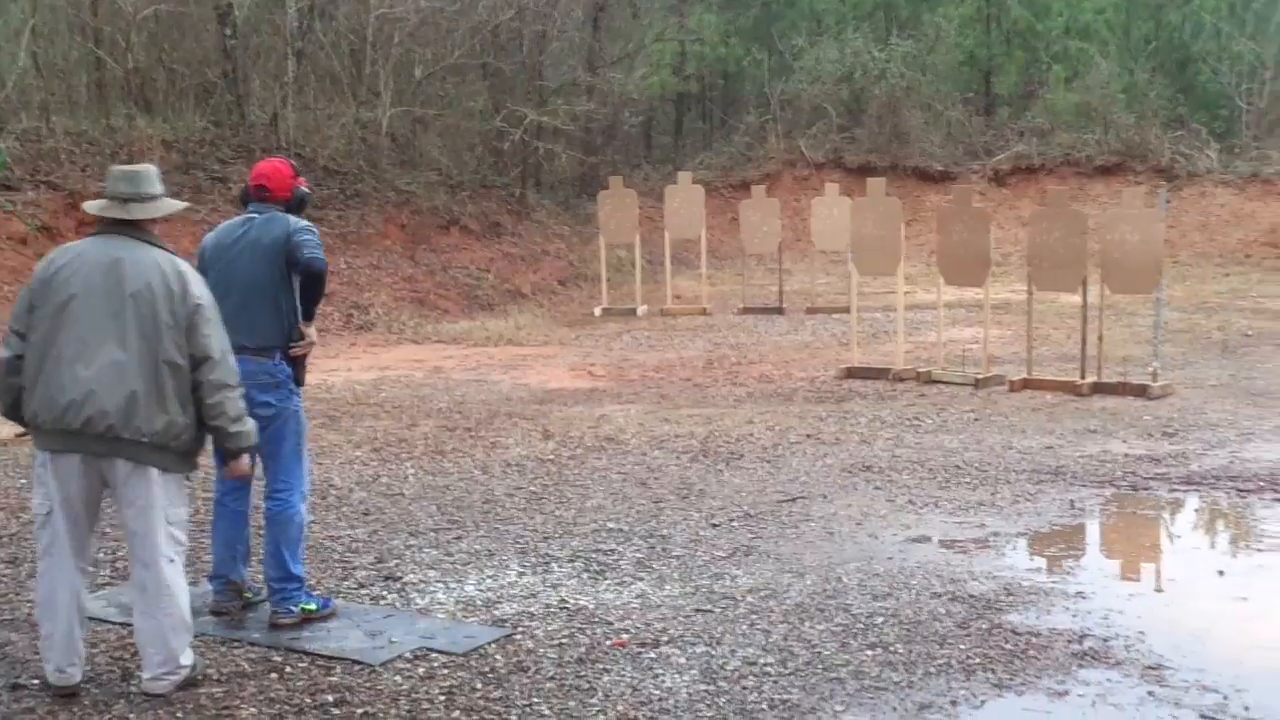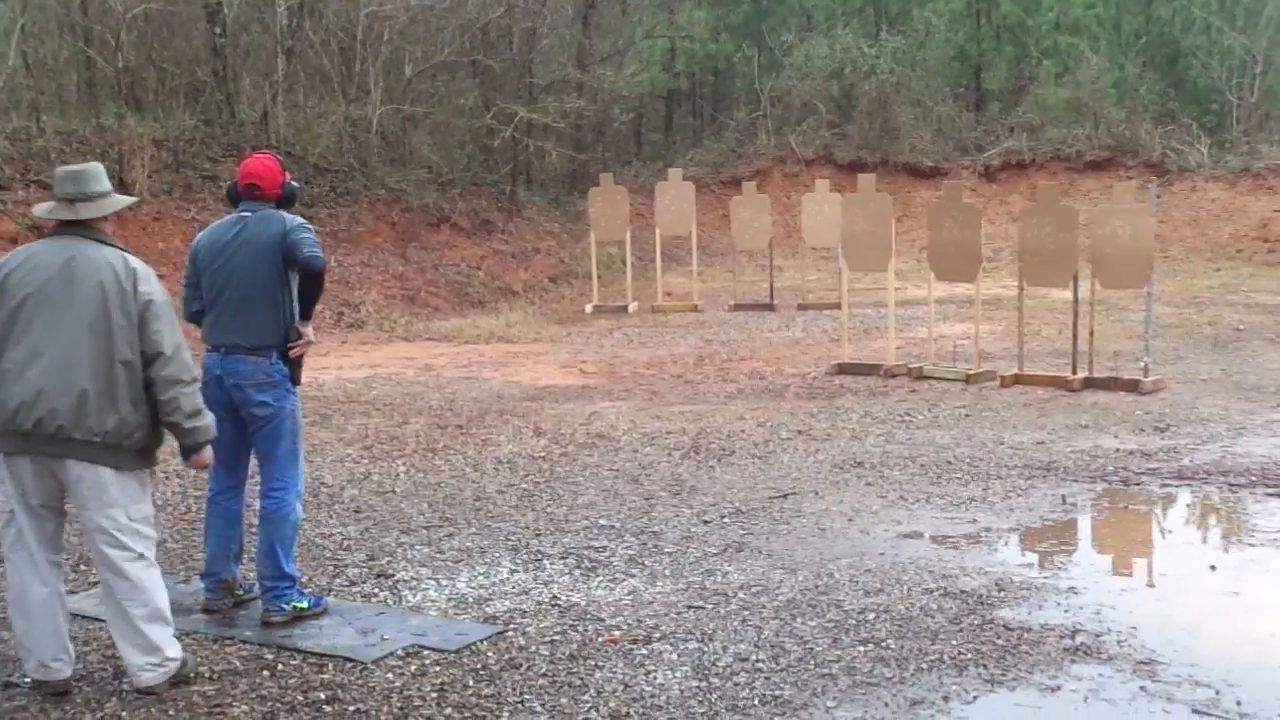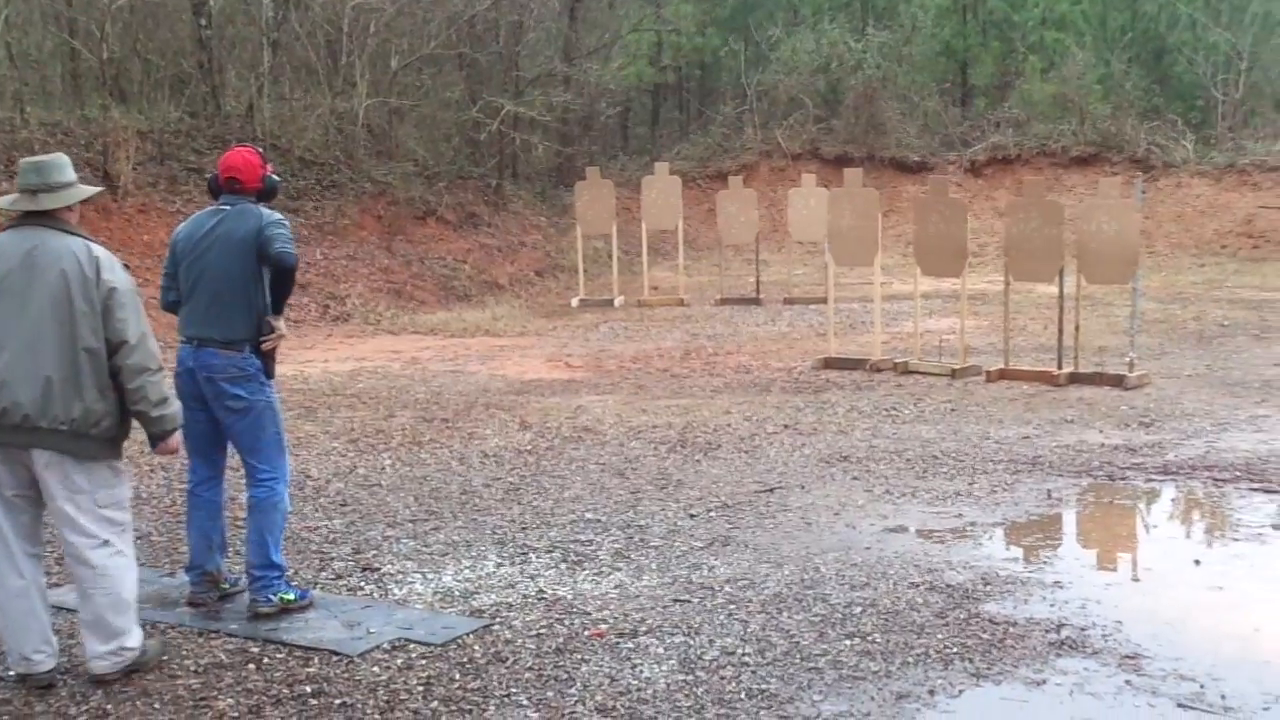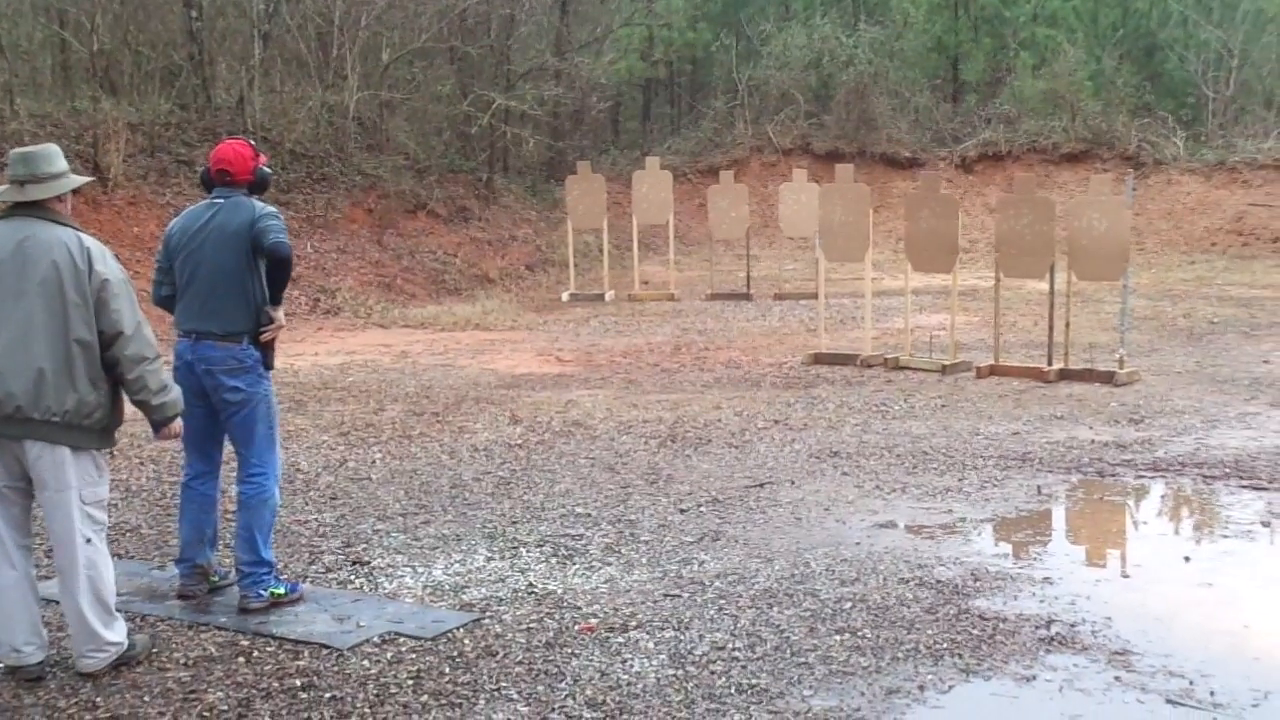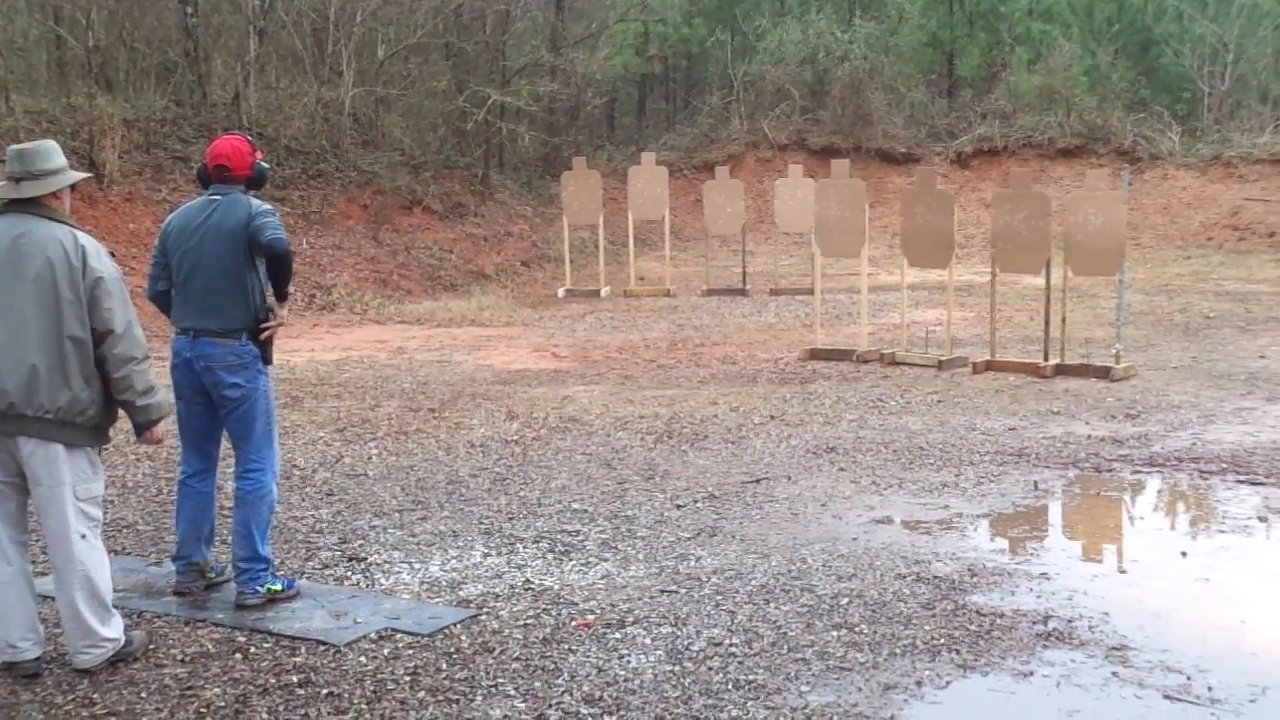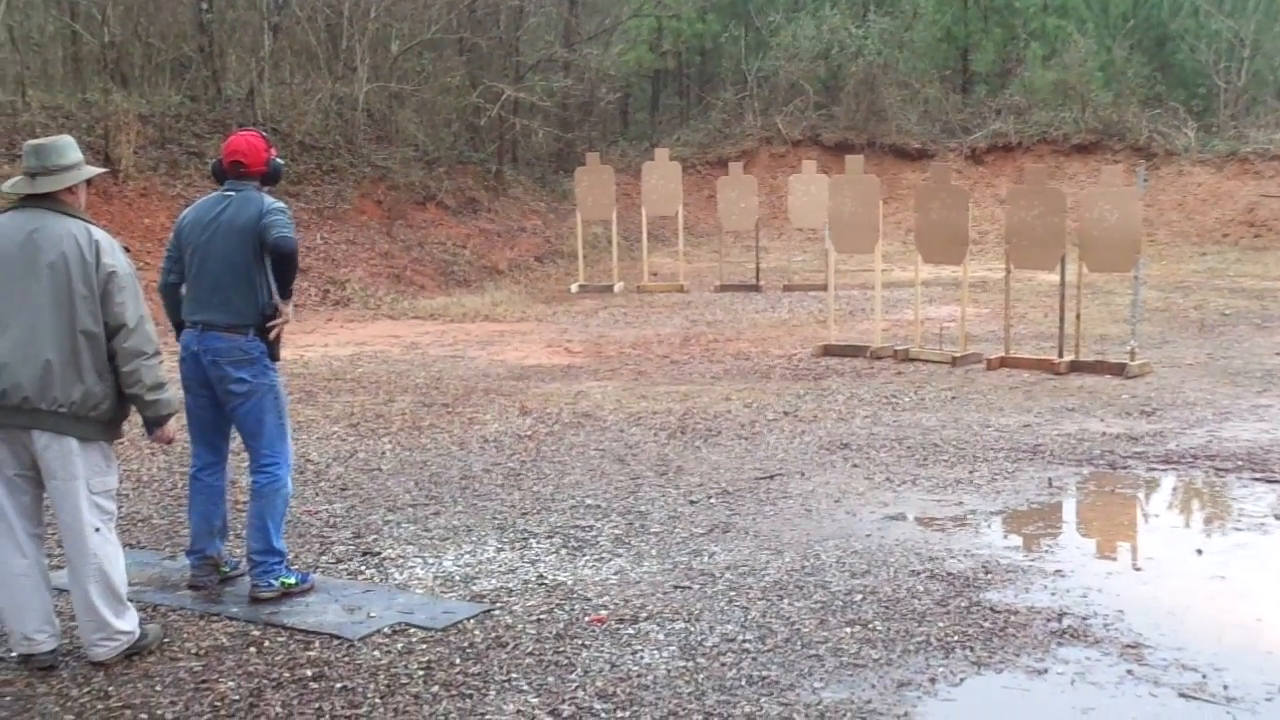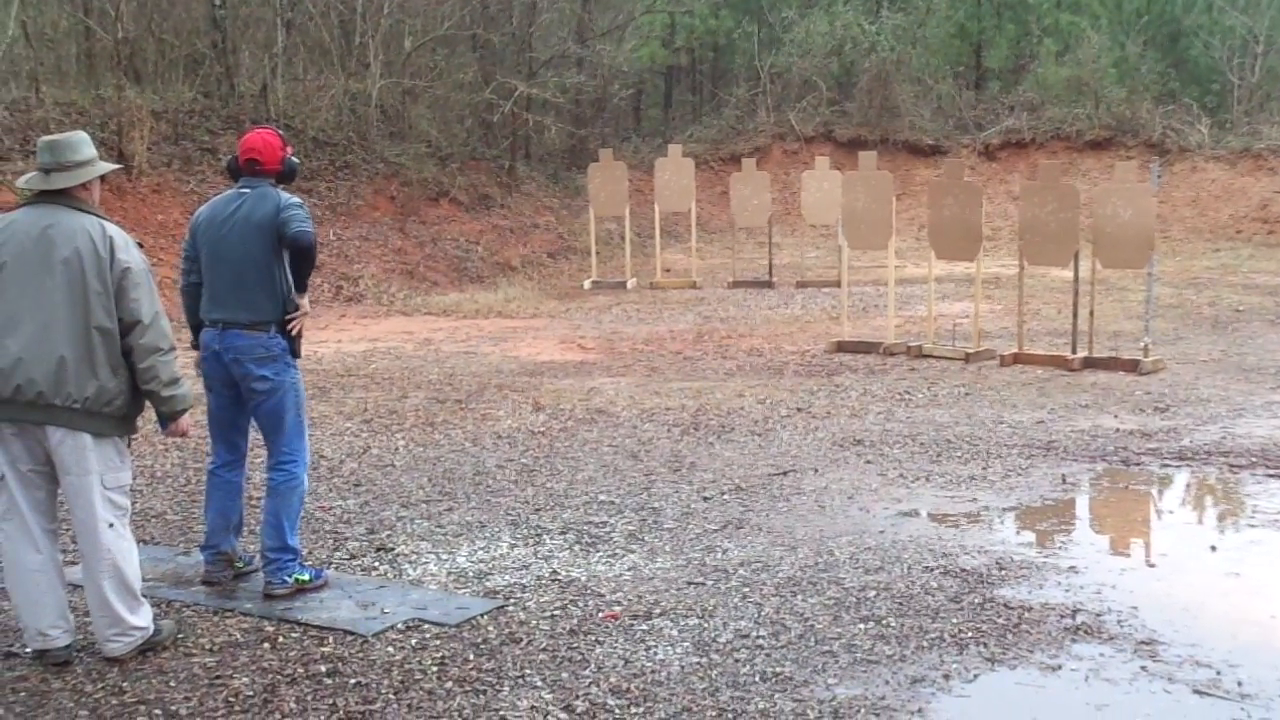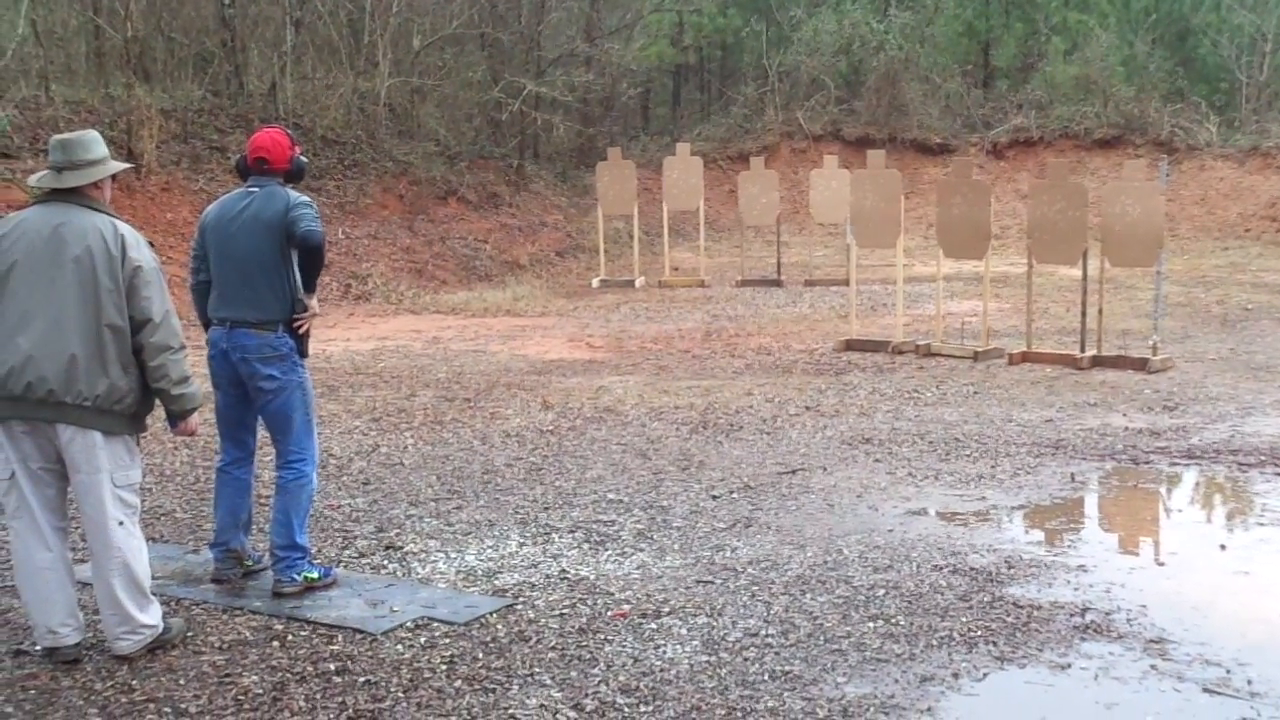
dt=0.3s
person 1, frame 1
left shoulder: (56, 264)
right shoulder: (177, 275)
right elbow: (213, 368)
right wrist: (235, 440)
left hip: (63, 432)
right hip: (147, 436)
left knee: (61, 554)
right knee: (156, 558)
left ankle: (62, 670)
right ankle: (166, 669)
person 1, frame 2
right shoulder: (130, 273)
right elbow: (169, 365)
right wrist: (195, 435)
right hip: (102, 436)
right knee: (126, 553)
left ankle: (49, 667)
right ankle: (155, 663)
person 1, frame 3
right shoulder: (94, 262)
right elbow: (134, 352)
right wrist: (161, 422)
right hip: (70, 425)
right knee: (101, 538)
right ankle: (114, 648)
person 1, frame 4
right shoulder: (86, 253)
right elbow: (130, 343)
right wrist: (162, 408)
right hip: (61, 417)
right knee: (79, 537)
right ankle: (99, 646)
person 1, frame 5
right shoulder: (81, 250)
right elbow: (120, 343)
right wrist: (145, 411)
right hip: (54, 412)
right knee: (73, 532)
right ankle: (96, 643)
person 1, frame 6
right shoulder: (94, 245)
right elbow: (132, 339)
right wrist: (156, 409)
right hip: (69, 407)
right knee: (88, 525)
right ankle: (111, 636)
person 1, frame 7
right shoulder: (108, 240)
right elbow: (146, 333)
right wrist: (171, 403)
right hip: (82, 402)
right knee: (102, 522)
left ankle: (47, 636)
right ankle: (125, 632)
person 1, frame 8
right shoulder: (119, 239)
right elbow: (157, 332)
right wrist: (181, 402)
right hip: (92, 400)
right knee: (111, 519)
left ankle: (57, 635)
right ankle: (134, 630)
person 2, frame 1
left shoulder: (215, 238)
right shoulder: (293, 229)
right elbow: (314, 265)
right wrist: (306, 320)
right hip: (269, 371)
left knee: (230, 484)
right knee: (286, 488)
left ankle: (227, 587)
right ankle: (287, 599)
person 2, frame 2
left shoulder: (206, 238)
right shoulder: (288, 226)
left elbow: (192, 310)
right elbow: (313, 265)
right wrist: (304, 319)
left hip: (215, 368)
right hip: (265, 371)
left knee: (224, 483)
right knee: (281, 486)
left ankle: (220, 585)
right ankle: (280, 597)
person 2, frame 3
left shoulder: (186, 229)
right shoulder: (265, 221)
left elbow: (169, 299)
right elbow: (285, 261)
right wrist: (275, 313)
left hip: (190, 360)
right hip: (239, 364)
left knee: (204, 475)
right knee: (268, 475)
left ankle: (205, 579)
right ankle: (268, 587)
person 2, frame 4
left shoulder: (180, 223)
right shoulder: (258, 213)
left elbow: (162, 294)
right elbow: (280, 251)
right wrist: (273, 305)
left hip: (188, 354)
right hip: (237, 357)
left knee: (199, 468)
right knee: (258, 471)
left ankle: (194, 571)
right ankle: (257, 583)
person 2, frame 5
left shoulder: (177, 220)
right shoulder: (254, 211)
left elbow: (157, 290)
right elbow: (278, 248)
right wrist: (281, 299)
left hip: (186, 353)
right hip: (236, 354)
left knee: (196, 466)
right knee: (257, 468)
left ankle: (191, 568)
right ankle: (254, 580)
person 2, frame 6
left shoulder: (192, 214)
right shoulder: (266, 208)
left elbow: (168, 283)
right elbow: (284, 246)
right wrist: (284, 298)
left hip: (195, 346)
right hip: (242, 349)
left knee: (206, 460)
right knee: (271, 461)
left ankle: (205, 562)
right ankle: (269, 573)
person 2, frame 7
left shoulder: (206, 213)
right shoulder: (283, 203)
left elbow: (190, 285)
right elbow: (304, 240)
left wrist: (200, 342)
right wrist: (300, 292)
left hip: (215, 343)
right hip: (263, 346)
left knee: (225, 456)
right knee: (288, 459)
left ankle: (220, 557)
right ankle: (282, 570)
person 2, frame 8
left shoulder: (214, 212)
right shoulder: (291, 202)
left elbow: (200, 283)
right elbow: (312, 240)
right wrist: (308, 293)
left hip: (223, 342)
right hip: (271, 344)
left knee: (234, 455)
right knee: (297, 457)
left ankle: (228, 556)
right ankle: (291, 568)
